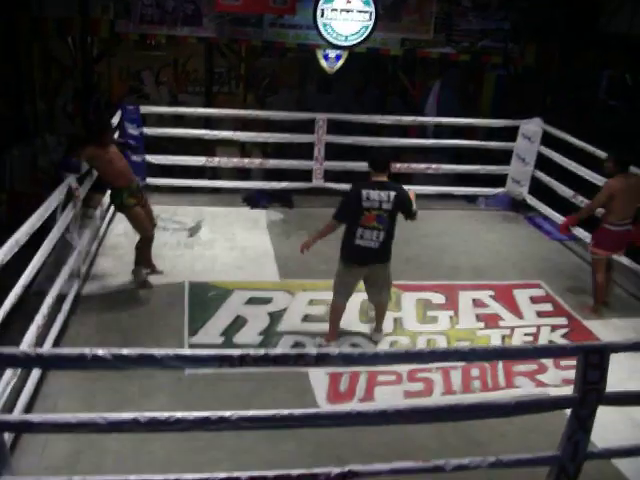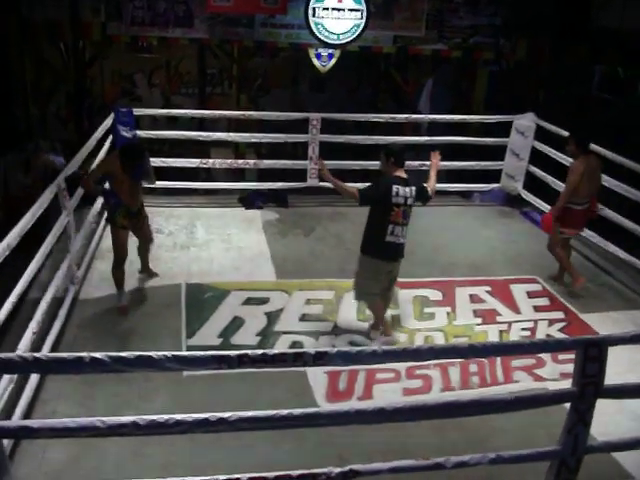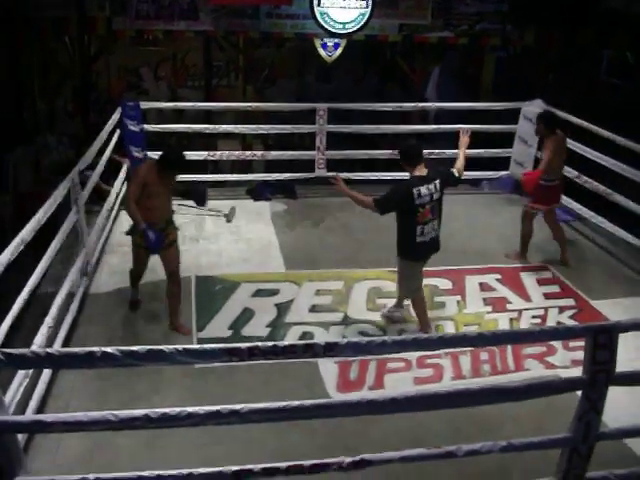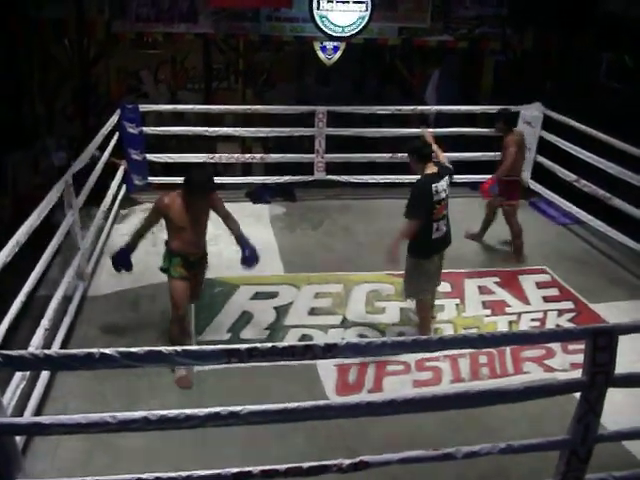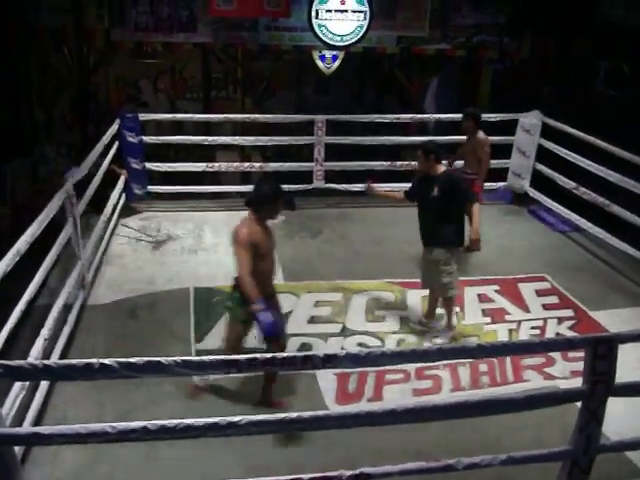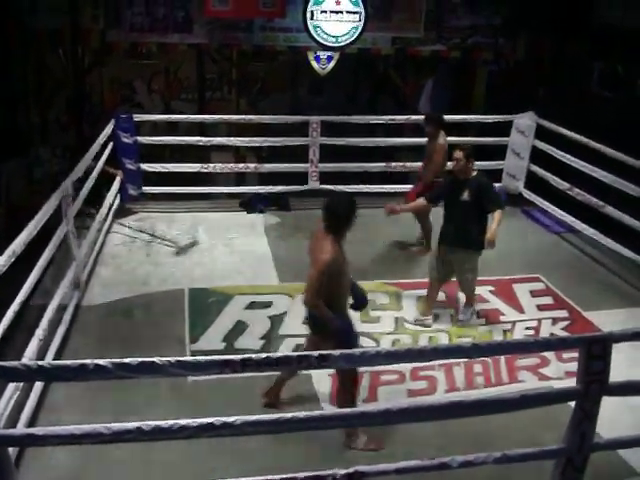
dt=0.5s
person 1, frame 1
left shoulder: (110, 144)
right shoulder: (91, 151)
left hip: (135, 189)
right hip: (122, 195)
left knee: (150, 226)
right knee: (147, 234)
left ankle: (147, 263)
right ankle: (138, 272)
person 1, frame 2
left shoulder: (140, 159)
right shoulder: (111, 163)
left elbow: (151, 180)
right elbow: (86, 182)
left wrist: (144, 173)
right wrist: (104, 192)
left hip: (137, 209)
right hip: (119, 213)
left knee: (147, 241)
right knee: (120, 258)
left ankle: (145, 268)
right ankle: (121, 296)
person 1, frame 3
left shoulder: (169, 174)
right shoulder: (143, 172)
right elbow: (129, 203)
right wrist: (144, 229)
left hip: (166, 228)
right hip: (144, 230)
left knee: (174, 276)
right knee: (139, 270)
left ankle: (174, 320)
right ankle: (135, 293)
person 1, frame 4
left shoulder: (209, 197)
right shoulder: (167, 203)
left elbow: (227, 217)
right elbow: (146, 227)
left wrist: (244, 242)
right wrist: (128, 249)
left hip: (200, 258)
right hip: (177, 261)
left knee: (190, 301)
right knee: (179, 314)
left ankle: (182, 330)
right ankle: (180, 364)
person 1, frame 5
left shoulder: (262, 224)
right shoulder: (245, 232)
right elbow: (245, 276)
right wrist: (260, 310)
left hip: (266, 293)
right hip: (246, 296)
left knee: (278, 345)
right knee: (232, 351)
left ankle: (266, 396)
person 1, frame 6
left shoulder: (322, 234)
right shoulder: (328, 256)
right elbow: (310, 299)
left wrist: (349, 285)
right wrist: (336, 324)
left hip: (329, 312)
right hip: (327, 317)
left knee: (309, 355)
right knee: (349, 377)
left ankle: (272, 394)
right ankle: (353, 436)
person 2, frame 1
left shoulder: (358, 190)
right shoulder: (398, 192)
left elbow: (337, 221)
right elbow: (412, 215)
left wrist: (313, 239)
right wrist: (412, 197)
left hip: (353, 254)
right hip: (380, 256)
left knee: (340, 296)
right knee: (381, 294)
left ankle: (331, 339)
right ankle: (378, 330)
person 2, frame 2
left shoulder: (385, 184)
right shoulder: (414, 187)
left elbow: (359, 196)
right elbow: (430, 192)
left wrist: (330, 179)
right wrist: (433, 168)
left hip: (375, 250)
right hip: (396, 250)
left knee: (367, 292)
right knee: (386, 292)
left ankle: (387, 333)
right ankle: (377, 328)
person 2, frame 3
left shoulder: (404, 189)
right shoulder: (439, 176)
left elbow: (375, 205)
right elbow: (458, 171)
left wrist: (346, 191)
right wrist: (462, 147)
left hip: (412, 248)
right hip: (431, 243)
left knee: (413, 288)
right knee: (409, 279)
left ankle: (426, 330)
right ankle: (397, 308)
person 2, frame 4
left shoulder: (422, 186)
right shoulder: (444, 172)
left elbow: (414, 220)
right elbow: (443, 160)
left wrist: (396, 243)
right wrist: (431, 143)
left hip: (423, 246)
right hip: (441, 239)
left knee: (420, 288)
right knee: (431, 281)
left ankle: (424, 333)
right ankle: (429, 312)
person 2, frame 5
left shoulder: (453, 179)
right shoulder: (423, 180)
left elbow: (470, 203)
right elbow: (406, 196)
right wrist: (378, 191)
left hip: (447, 242)
right hip: (430, 241)
left knee: (446, 283)
right knee: (433, 281)
left ankle: (450, 326)
right ankle: (429, 317)
person 2, frame 6
left shoulder: (482, 184)
right shoulder: (450, 182)
left elbow: (497, 209)
right elbow: (428, 200)
left wrist: (493, 229)
right wrist: (402, 208)
left hip: (469, 243)
right hip: (447, 239)
left knee: (466, 280)
right knee: (436, 275)
left ankle: (469, 305)
right ankle: (426, 314)
person 3, frame 1
left shoulder: (612, 184)
left elbow: (592, 207)
left wrist: (573, 219)
left hip: (608, 231)
right hip: (624, 231)
left knee: (598, 269)
right knee: (607, 262)
left ankle: (596, 307)
right ankle: (605, 296)
person 3, frame 2
left shoulder: (578, 165)
right shoulder: (594, 161)
left elbow: (568, 190)
right elbow: (596, 184)
left wrist: (554, 210)
right wrist: (592, 201)
left hip: (571, 210)
right hip: (583, 209)
left knee: (554, 245)
right knee: (563, 242)
left ankle: (575, 277)
right ankle: (560, 275)
person 3, frame 3
left shoulder: (551, 141)
right shoulder: (559, 136)
left elbow: (546, 158)
left wrist: (538, 173)
left hip: (544, 186)
right hip: (555, 185)
left knee: (526, 219)
right knee: (551, 219)
left ankle: (522, 254)
right ankle: (564, 255)
person 3, frame 4
left shoulder: (511, 139)
right shoulder: (517, 134)
left elbow: (510, 161)
left wrist: (495, 178)
left hip: (509, 182)
right hip: (511, 180)
left knee: (510, 218)
right knee: (491, 206)
left ankle: (519, 254)
right ankle: (480, 234)
person 3, frame 5
left shoulder: (481, 139)
right shoulder: (471, 137)
left elbow: (485, 162)
left wrist: (478, 183)
right wrist: (451, 161)
left hip: (473, 179)
right hip: (467, 176)
right knee: (471, 210)
right ankle: (475, 242)
person 3, frame 6
left shoulder: (440, 143)
right shoulder: (434, 137)
left elbow: (434, 169)
left wrist: (418, 187)
left hip: (431, 182)
right hip: (425, 178)
left knee: (422, 214)
left ankle: (427, 246)
right ankle: (424, 235)
